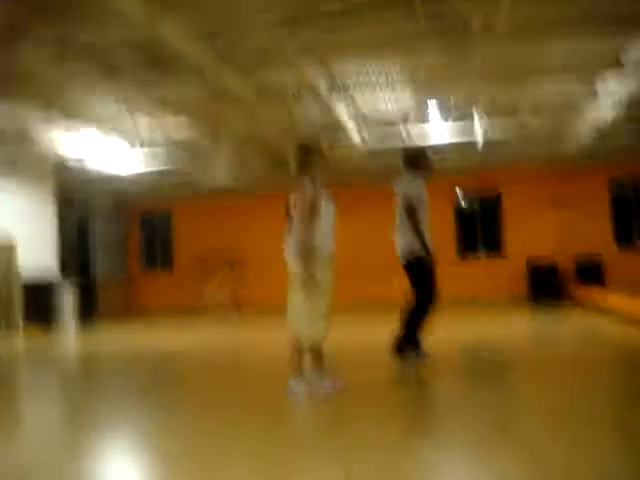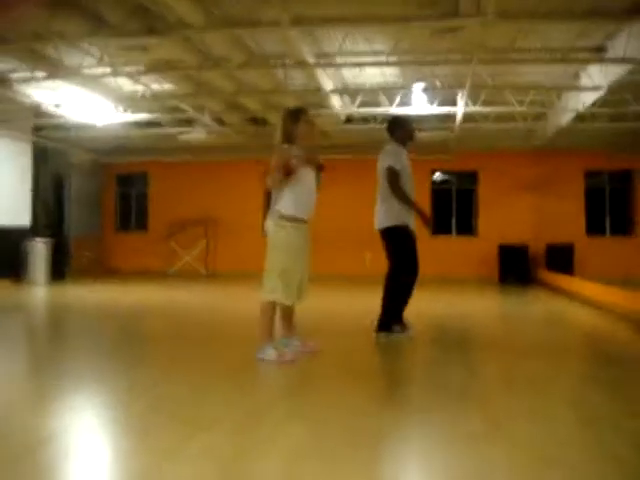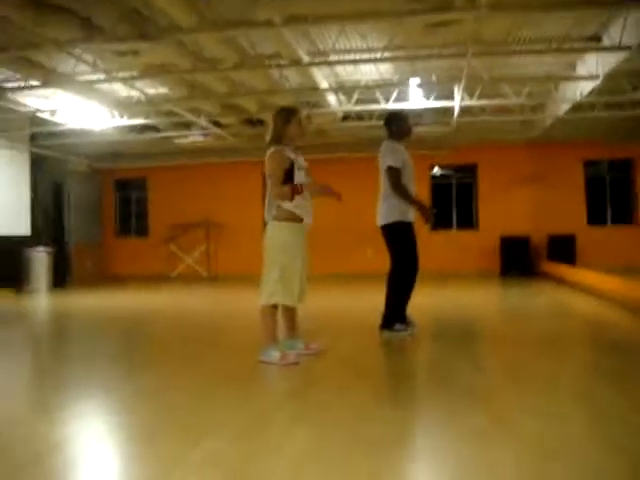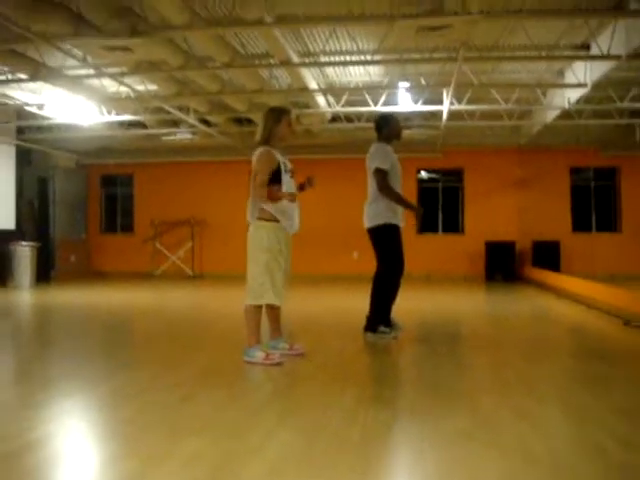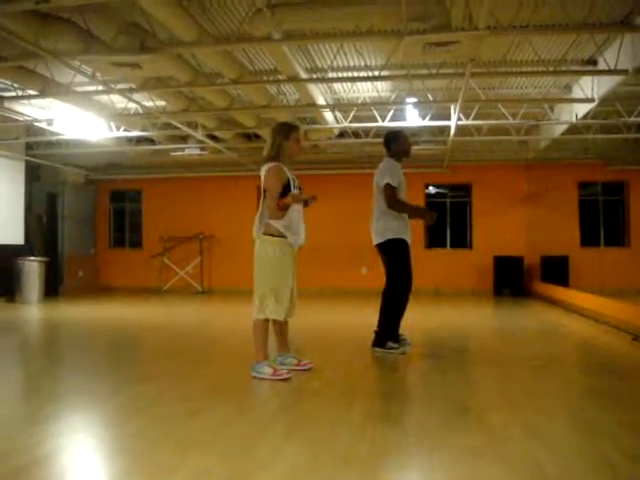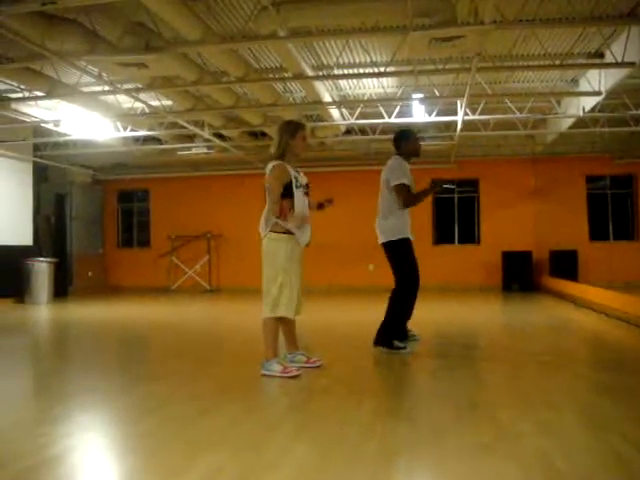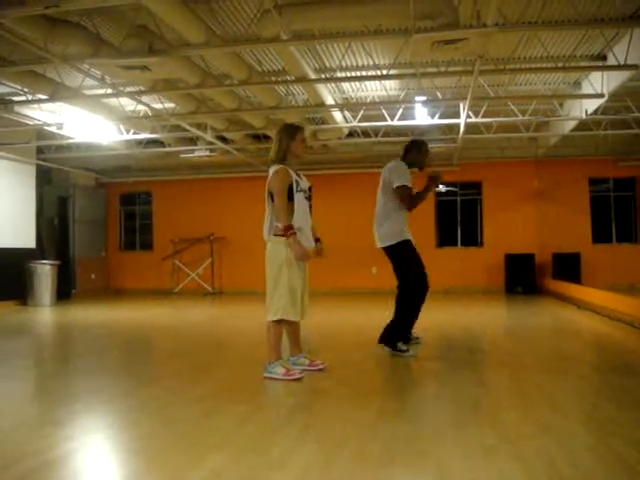
dt=0.5s
person 1, frame 1
left shoulder: (317, 191)
right shoulder: (307, 193)
right elbow: (303, 232)
right wrist: (305, 269)
left hip: (321, 264)
right hip: (309, 264)
left knee: (316, 321)
right knee: (305, 322)
left ankle: (319, 375)
right ankle: (298, 381)
person 1, frame 2
left shoulder: (305, 155)
right shoulder: (285, 152)
left elbow: (309, 188)
right elbow: (272, 182)
left wrist: (316, 166)
right wrist: (296, 165)
left hip: (301, 227)
right hip: (284, 227)
left knee: (292, 285)
right knee: (275, 285)
left ankle: (289, 338)
right ankle: (266, 345)
person 1, frame 3
left shoulder: (294, 155)
right shoulder: (277, 154)
right elbow: (275, 191)
left wrist: (320, 190)
right wrist: (306, 188)
left hip: (297, 228)
right hip: (282, 228)
left knee: (292, 286)
right knee: (275, 285)
left ankle: (292, 339)
right ankle: (269, 347)
person 1, frame 4
left shoulder: (279, 157)
right shoulder: (265, 154)
right elbow: (259, 192)
left wrist: (302, 187)
right wrist: (283, 196)
left hip: (280, 229)
right hip: (265, 228)
left knee: (275, 286)
right knee: (260, 285)
left ankle: (276, 339)
right ankle: (252, 347)
person 1, frame 5
left shoulder: (284, 172)
right shoulder: (274, 170)
right elbow: (272, 210)
left wrist: (303, 202)
right wrist: (286, 202)
left hip: (285, 244)
right hip: (272, 243)
left knee: (283, 302)
right knee: (267, 301)
left ankle: (284, 355)
right ankle: (260, 362)
person 1, frame 6
left shoulder: (293, 172)
right shoulder: (278, 169)
right elbow: (274, 208)
left wrist: (320, 205)
right wrist: (293, 218)
left hip: (293, 241)
right hip: (280, 240)
left knee: (290, 299)
right knee: (277, 299)
left ankle: (293, 352)
right ankle: (270, 360)
person 1, frame 7
left shoulder: (296, 175)
right shoulder: (280, 173)
right elbow: (281, 214)
left wrist: (315, 240)
right wrist: (295, 242)
left hip: (296, 245)
right hip: (283, 244)
left knee: (295, 303)
right knee: (281, 302)
left ankle: (296, 356)
right ankle: (273, 363)
person 2, frame 1
left shoulder: (414, 183)
right shoulder: (410, 183)
right elbow: (411, 217)
right wrist: (425, 247)
left hip: (417, 249)
right hip: (414, 249)
left knee: (424, 295)
right knee: (425, 295)
left ankle: (408, 344)
right ankle: (406, 344)
person 2, frame 2
left shoulder: (398, 153)
right shoulder: (392, 152)
right elbow: (394, 186)
left wrist: (415, 213)
right wrist: (418, 210)
left hip: (400, 221)
right hip: (394, 221)
left knee: (408, 269)
right knee: (400, 270)
left ankle: (392, 317)
right ankle: (386, 322)
person 2, frame 3
left shoulder: (397, 149)
right shoulder: (391, 149)
right elbow: (395, 185)
left wrist: (419, 207)
right wrist: (421, 206)
left hip: (401, 217)
right hip: (395, 217)
left knee: (407, 266)
right knee: (403, 267)
left ankle: (398, 316)
right ankle: (390, 321)
person 2, frame 4
left shoulder: (386, 152)
right shoulder: (380, 151)
right elbow: (383, 186)
left wrist: (407, 207)
right wrist: (410, 206)
left hip: (388, 219)
right hip: (382, 220)
left knee: (393, 268)
right knee: (388, 269)
left ankle: (382, 319)
right ankle: (374, 324)
person 2, frame 5
left shoulder: (393, 168)
right shoulder: (389, 167)
right elbow: (392, 201)
left wrist: (417, 212)
right wrist: (420, 212)
left hip: (395, 234)
right hip: (390, 235)
left knee: (402, 284)
right knee: (398, 285)
left ankle: (390, 334)
right ankle: (383, 339)
person 2, frame 6
left shoulder: (398, 166)
right shoulder: (398, 165)
right elbow: (407, 201)
left wrist: (426, 191)
right wrist: (430, 189)
left hip: (396, 232)
right hip: (395, 234)
left knee: (407, 282)
right knee: (408, 284)
left ankle: (398, 331)
right ankle: (386, 337)
person 2, frame 7
left shoulder: (395, 169)
right shoulder: (399, 169)
right elbow: (410, 203)
left wrist: (426, 188)
right wrist: (429, 186)
left hip: (392, 235)
right hip: (395, 236)
left knee: (409, 284)
right knee: (418, 285)
left ankle: (402, 334)
right ankle: (392, 337)
